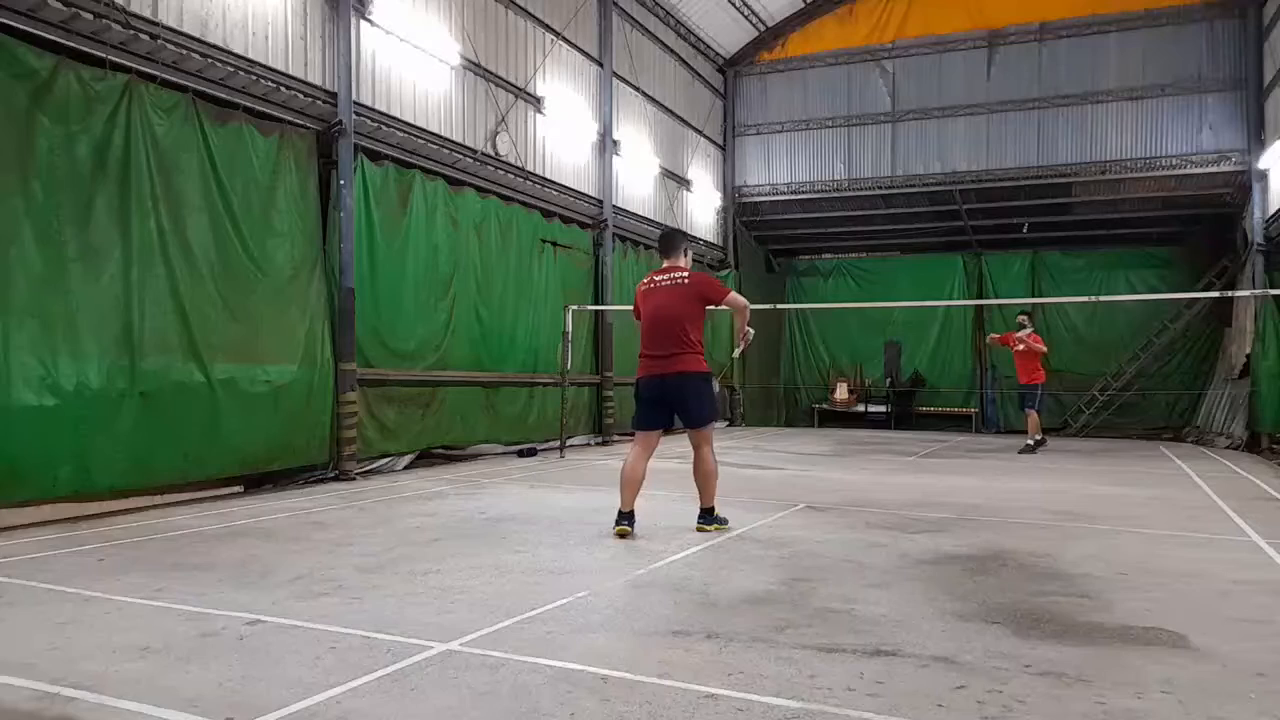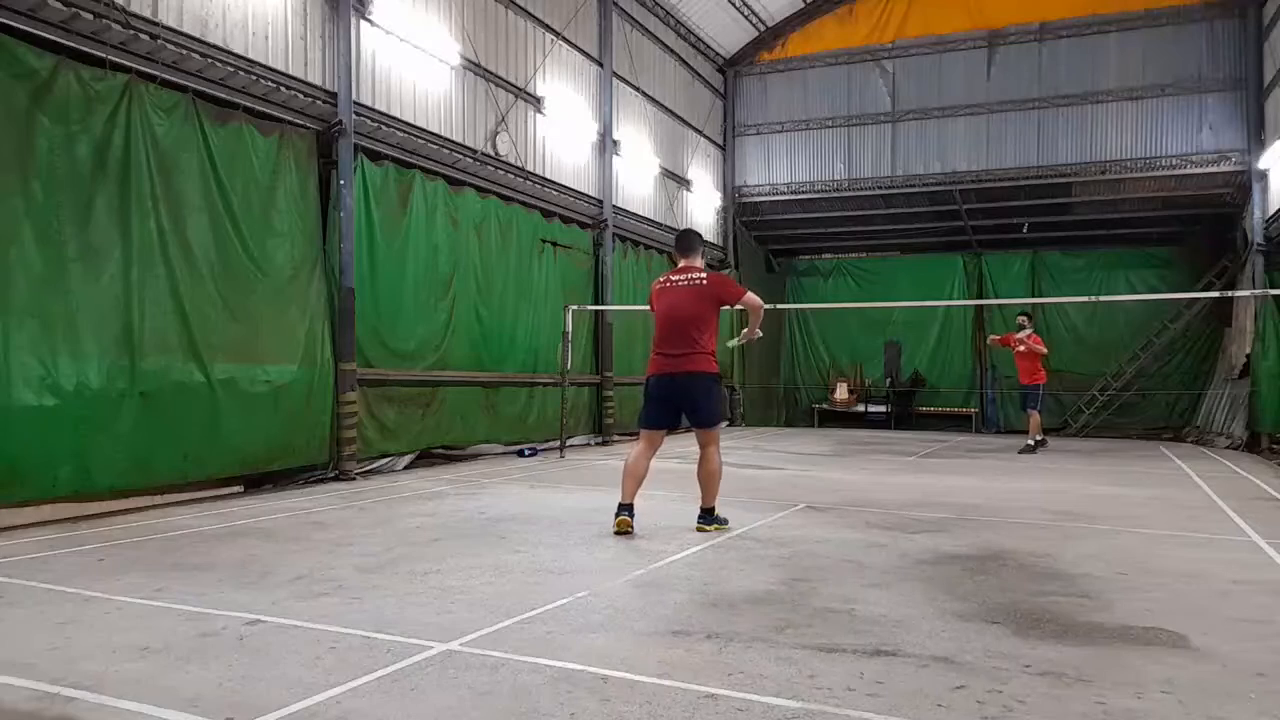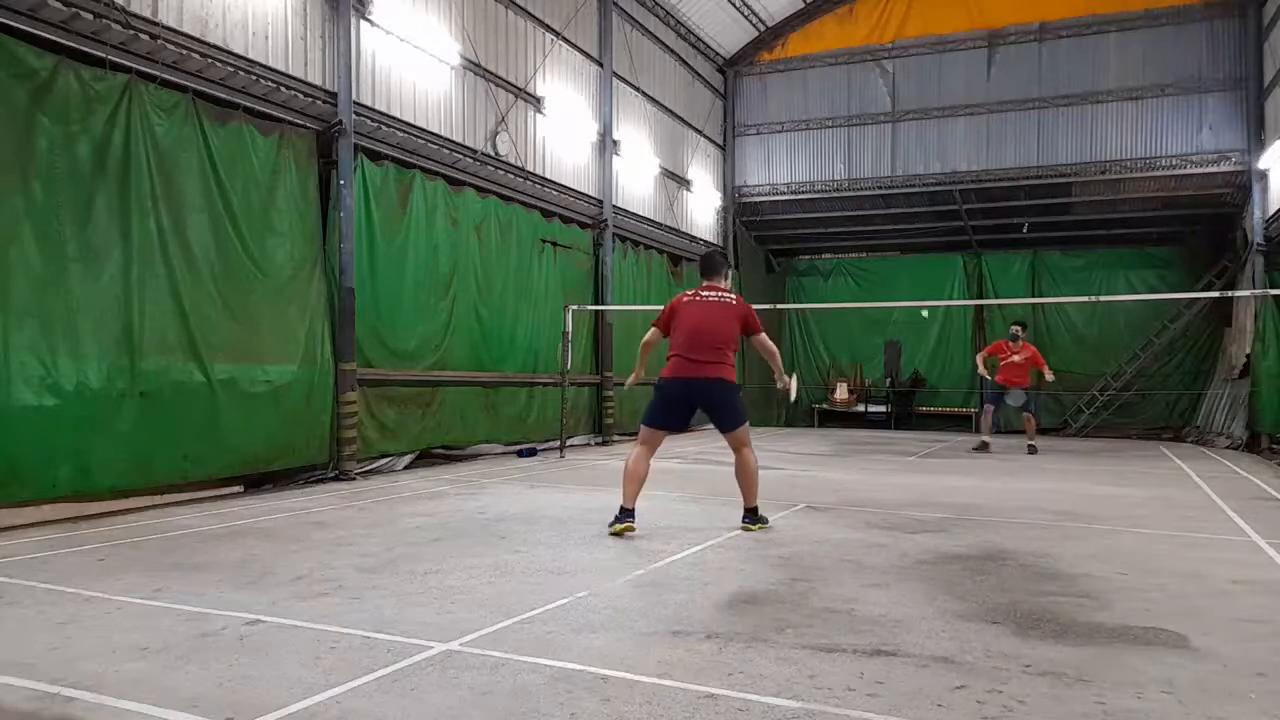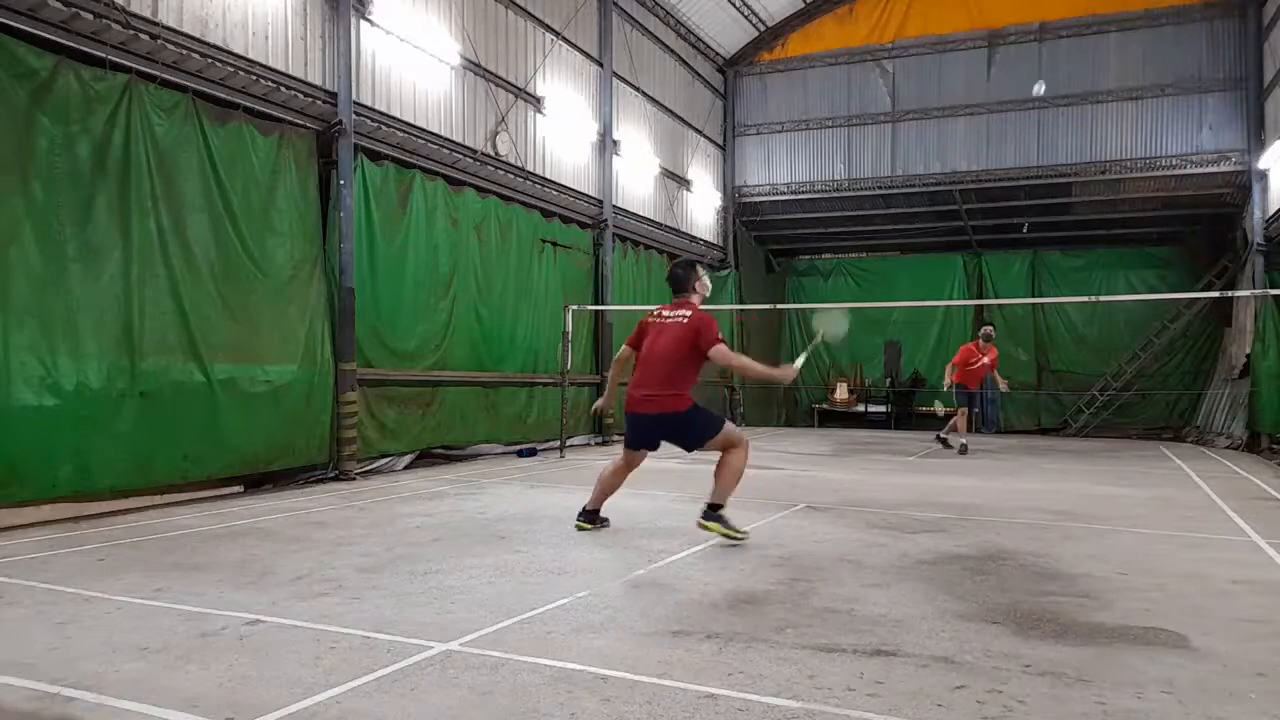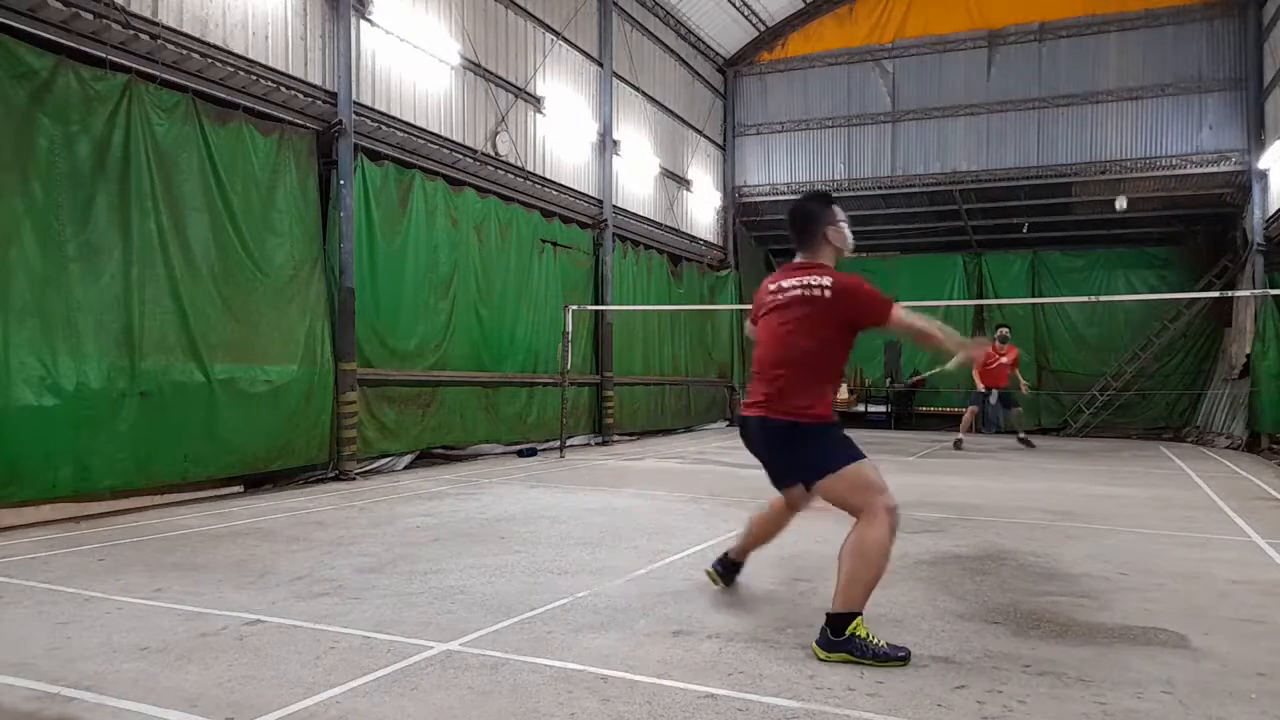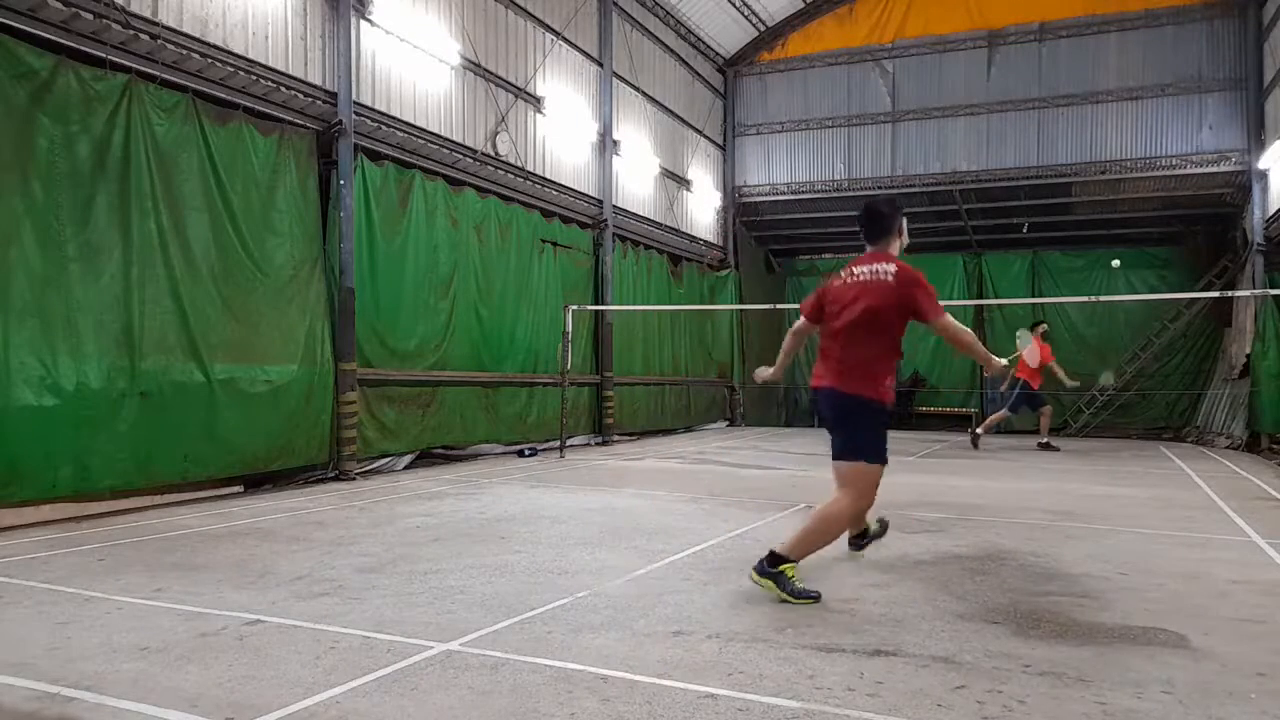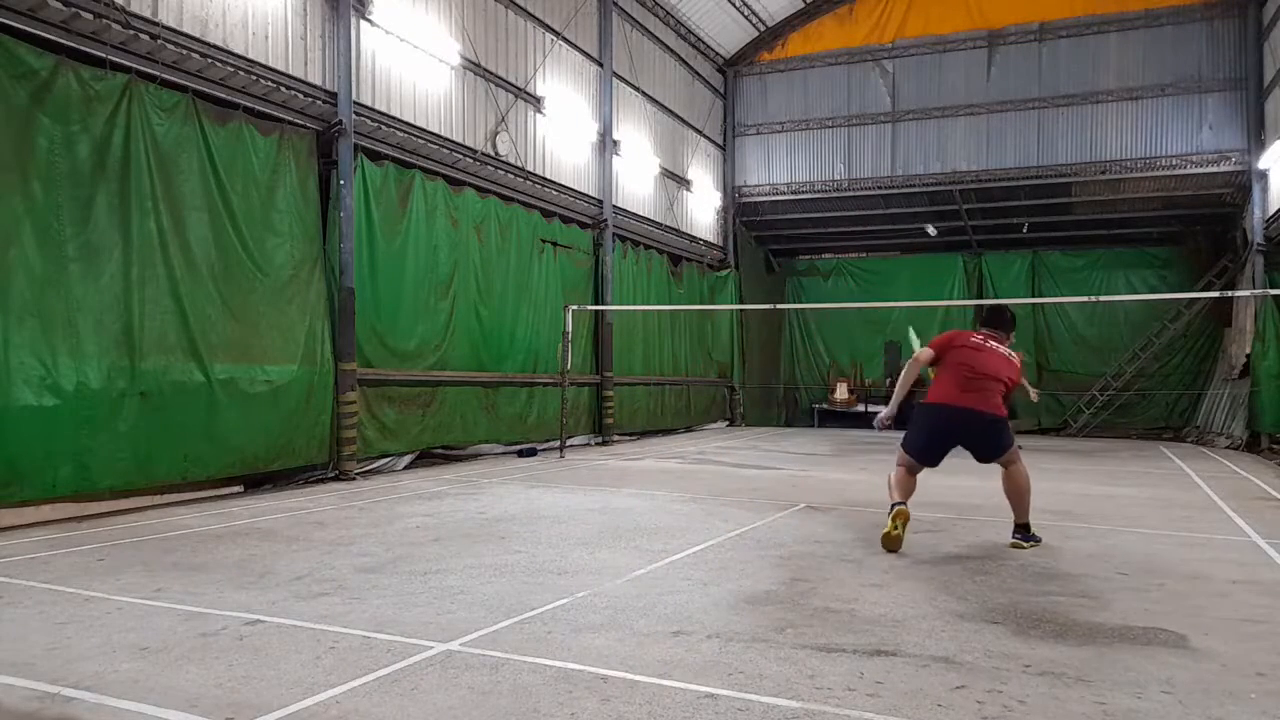
dt=0.7s
person 1, frame 1
left shoulder: (644, 287)
right shoulder: (696, 281)
right elbow: (741, 304)
right wrist: (741, 329)
left hip: (649, 376)
right hip: (689, 374)
left knee: (641, 448)
right knee: (703, 446)
left ankle: (625, 517)
right ankle: (707, 515)
person 1, frame 2
left shoulder: (659, 286)
right shoulder: (713, 281)
right elbow: (756, 304)
right wrist: (752, 330)
left hip: (659, 374)
right hip: (699, 374)
left knee: (645, 445)
right knee: (709, 446)
left ankle: (625, 509)
right ankle: (708, 515)
person 1, frame 3
left shoulder: (680, 301)
right shoulder: (739, 306)
left elbow: (648, 341)
right elbow: (769, 348)
left wrist: (638, 372)
right wrist: (781, 374)
left hip: (676, 380)
right hip: (720, 382)
left knee: (643, 447)
right knee: (742, 446)
left ankle: (625, 512)
right ankle: (751, 514)
person 1, frame 4
left shoulder: (651, 318)
right shoulder: (701, 320)
left elbow: (620, 358)
right elbow: (727, 359)
left wrist: (608, 396)
right wrist: (776, 373)
left hip: (637, 408)
right hip: (675, 410)
left knee: (627, 460)
right knee: (737, 444)
left ankle: (589, 513)
right ankle: (713, 512)
person 1, frame 5
left shoulder: (769, 286)
right shoulder: (842, 291)
right elbow: (912, 326)
right wrist: (963, 346)
left hip: (756, 420)
right hip: (800, 426)
left knee: (794, 498)
right knee: (879, 511)
left ankle: (728, 563)
right ankle: (840, 630)
person 1, frame 6
left shoulder: (839, 278)
right shoulder: (905, 277)
left elbow: (799, 330)
right elbow: (951, 331)
left wrist: (777, 369)
right wrist: (990, 361)
left hip: (826, 390)
right hip: (862, 397)
right knee: (853, 499)
left ankle: (860, 532)
right ankle: (776, 563)
person 1, frame 7
left shoulder: (955, 337)
right shoulder: (1013, 361)
left elbow: (917, 361)
left wrist: (891, 407)
left hip: (938, 411)
right hip: (987, 416)
left knee: (904, 468)
right knee: (1013, 463)
left ankle: (899, 508)
right ankle: (1022, 532)
